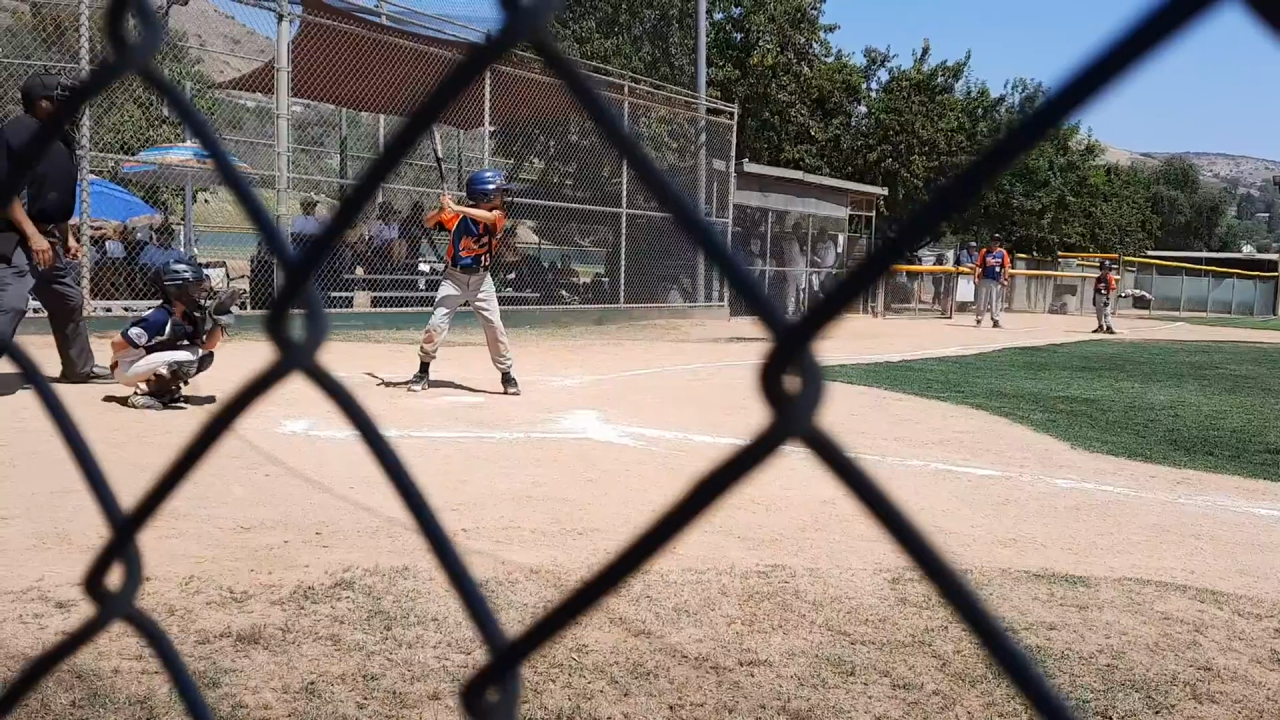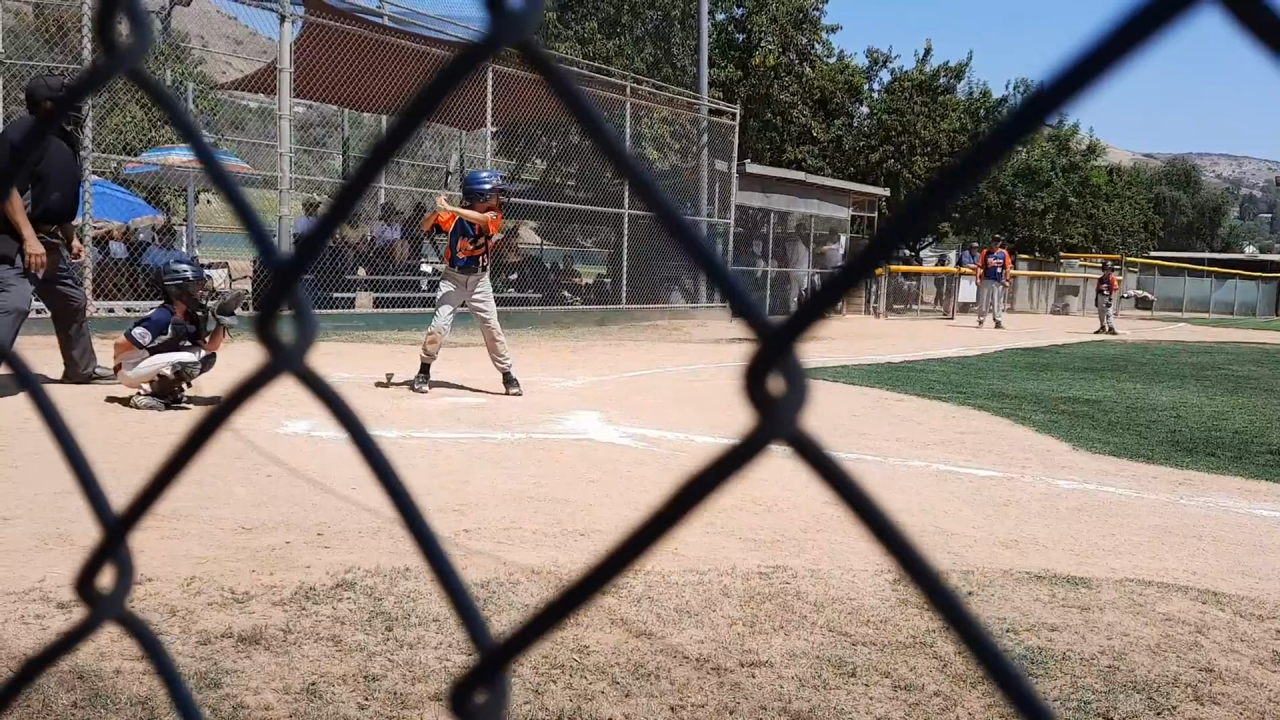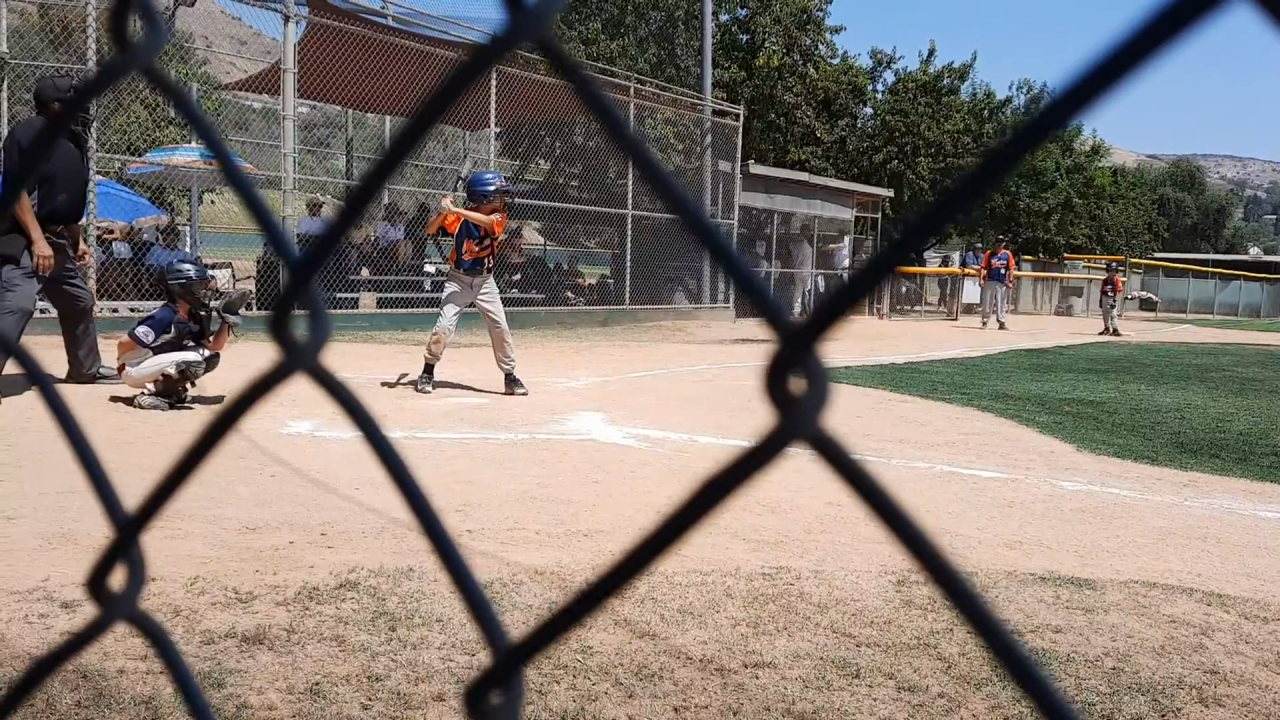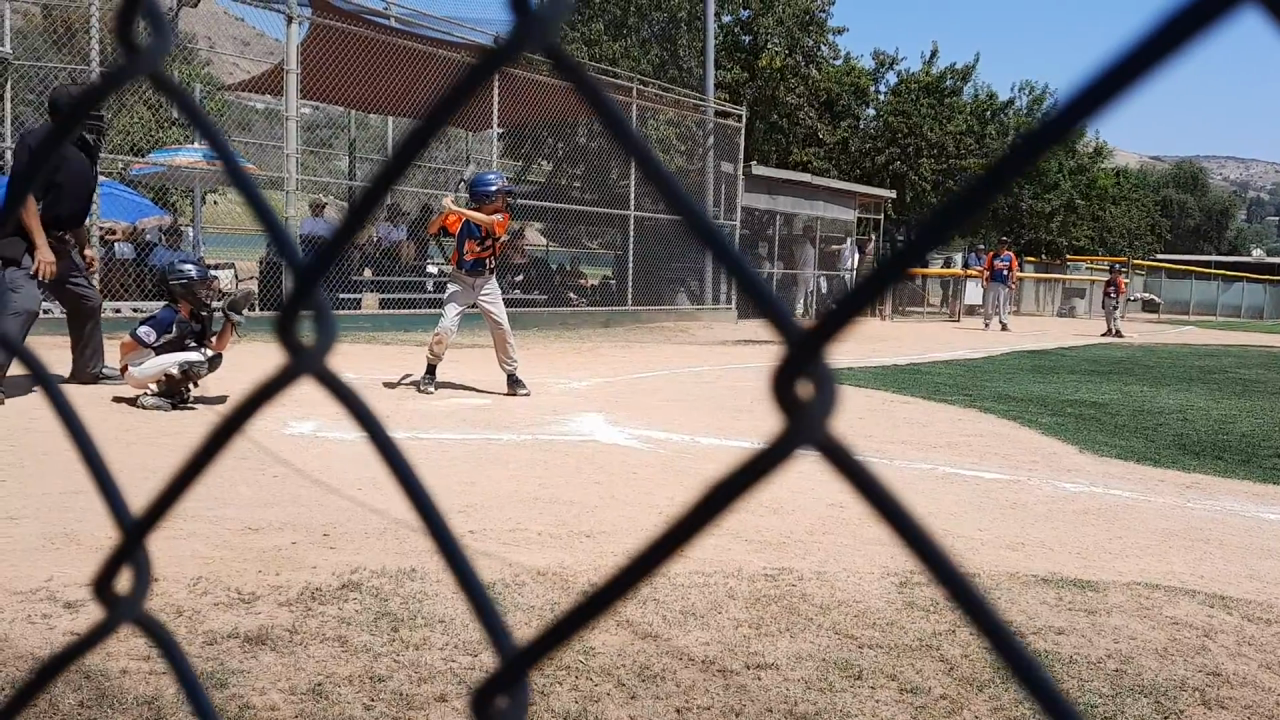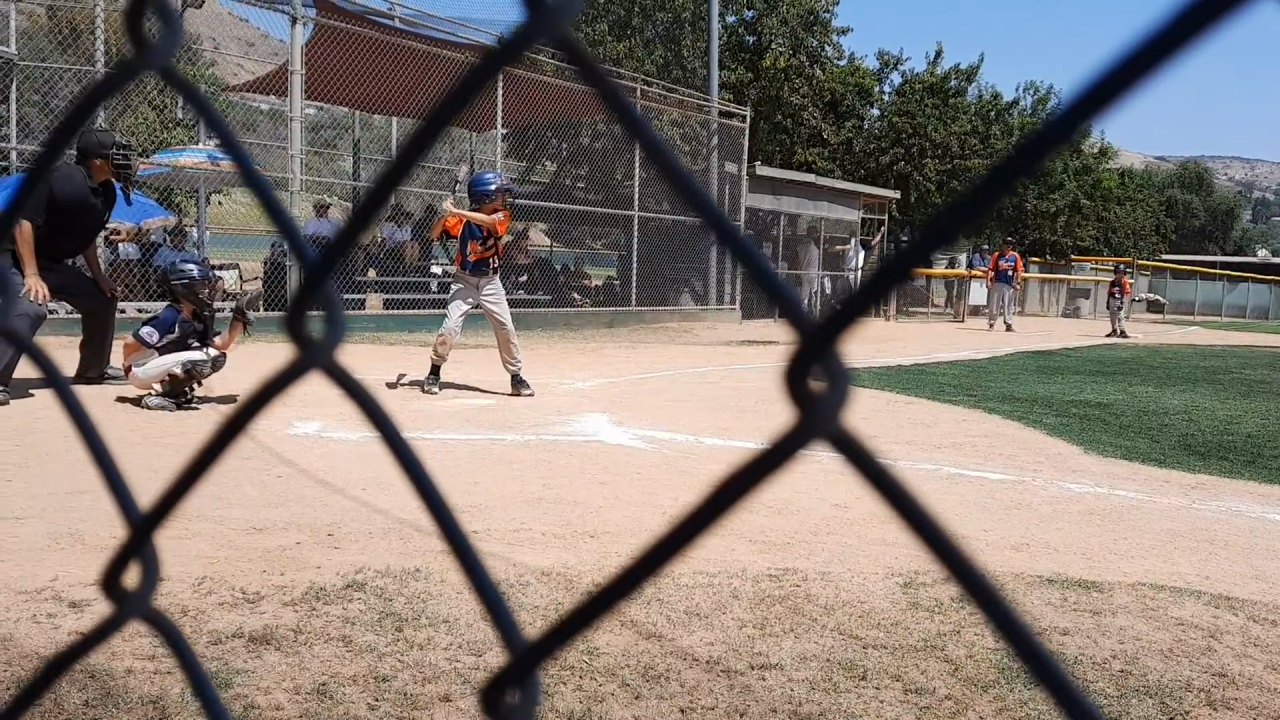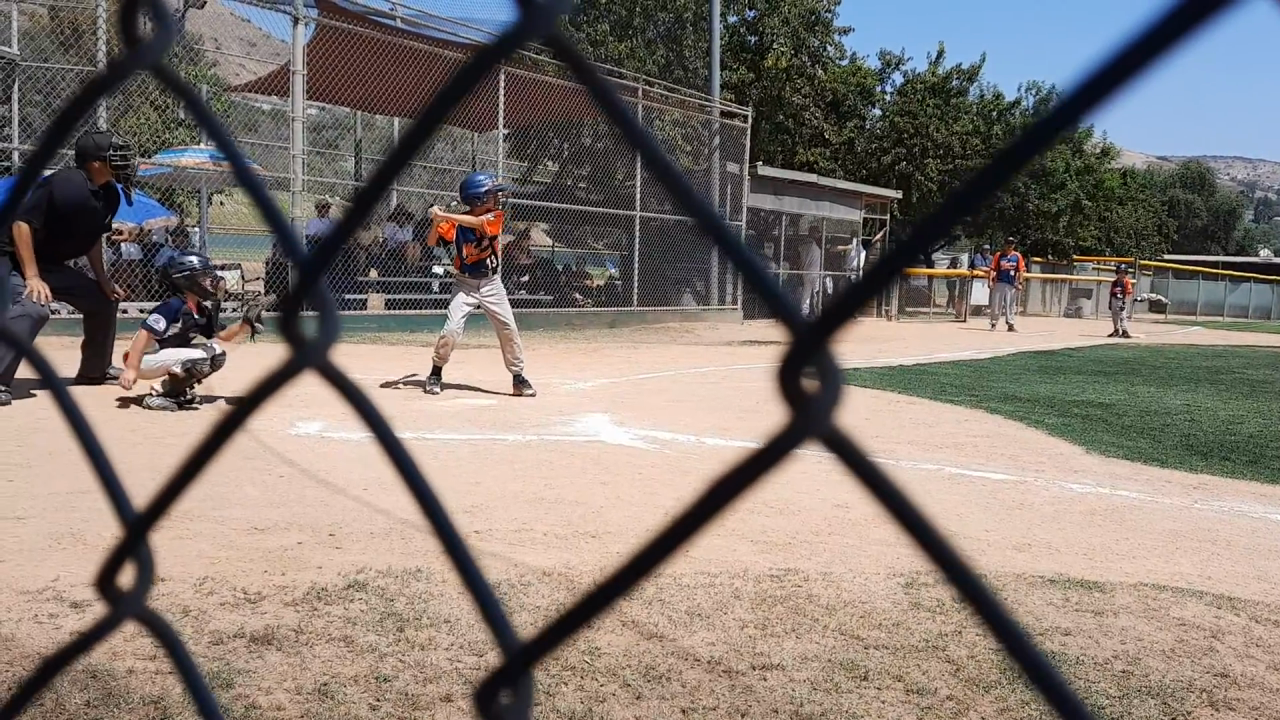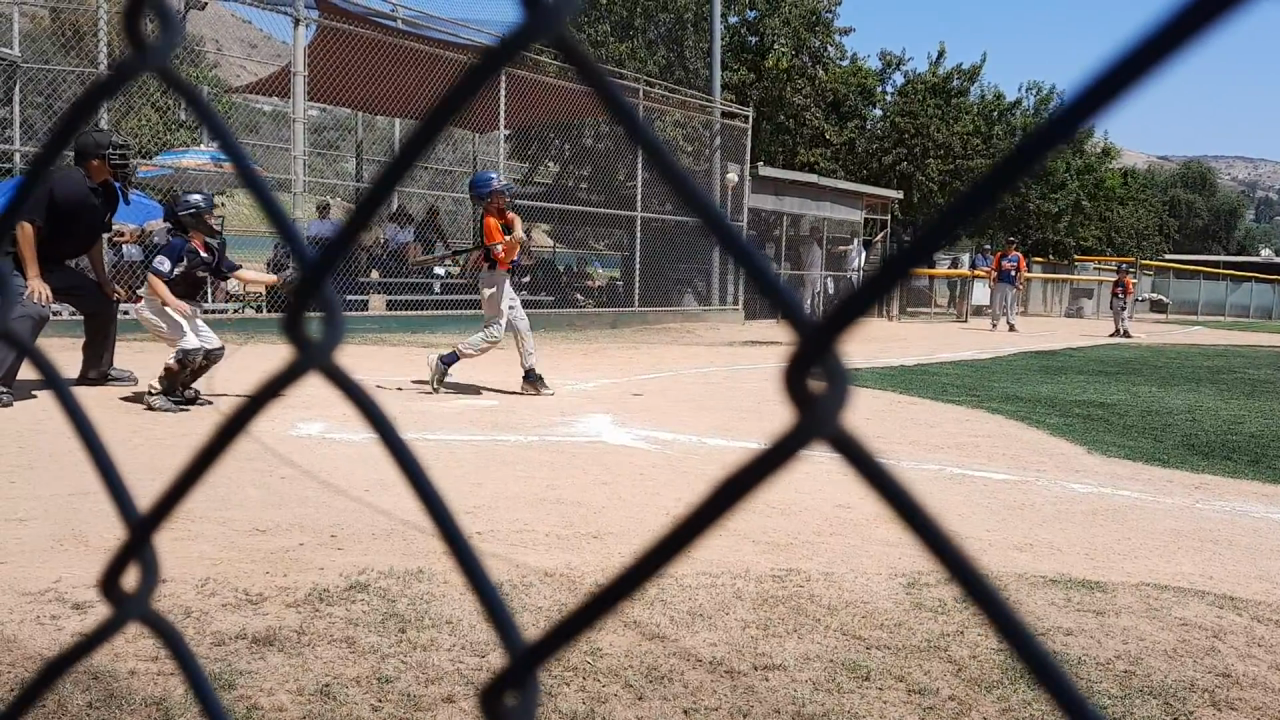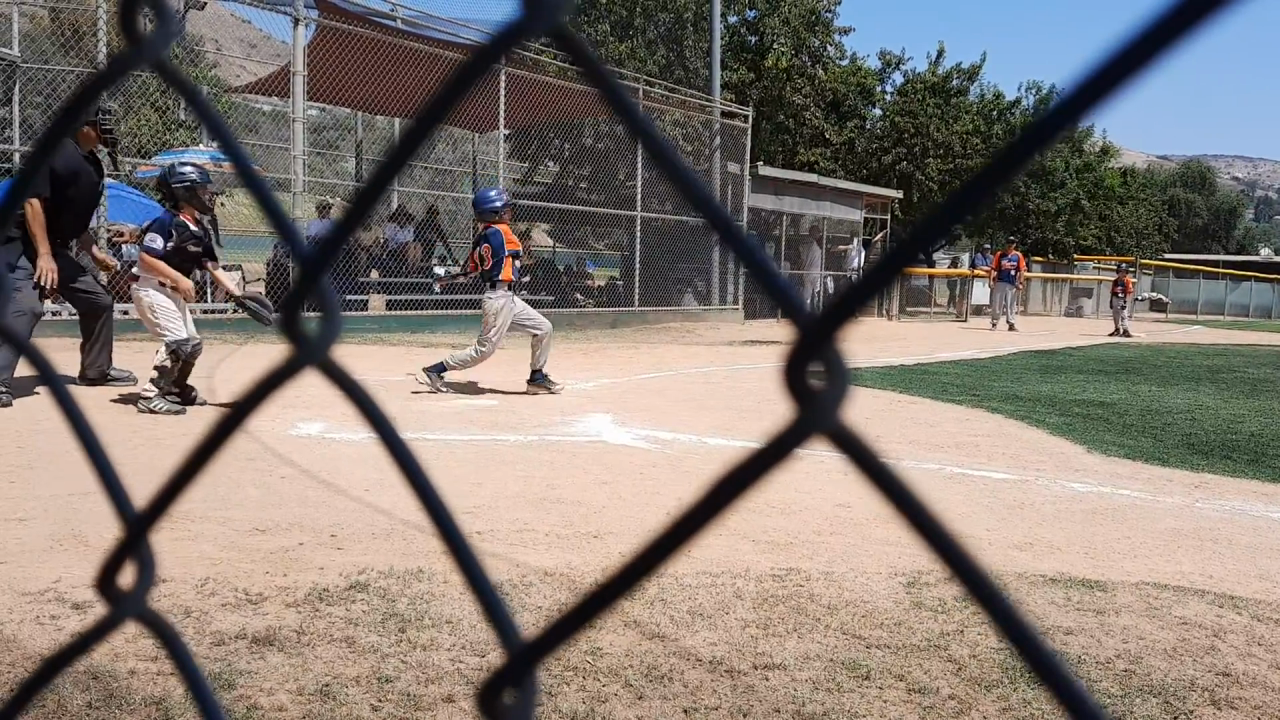
dt=0.4s
person 1, frame 1
left shoulder: (57, 137)
left wrist: (67, 237)
right wrist: (33, 236)
left hip: (48, 239)
left knee: (70, 301)
left ankle: (79, 367)
person 1, frame 2
left shoulder: (62, 138)
left wrist: (71, 238)
right wrist: (29, 239)
left hip: (52, 242)
left knee: (73, 302)
left ankle: (82, 368)
person 1, frame 3
left shoulder: (72, 138)
right shoulder: (29, 133)
left wrist: (77, 240)
right wrist: (37, 240)
left hip: (58, 243)
left knee: (80, 302)
left ankle: (86, 369)
person 1, frame 4
left shoulder: (86, 147)
right shoulder: (41, 140)
left wrist: (84, 247)
right wrist: (41, 247)
left hip: (58, 244)
left knee: (88, 299)
left ankle: (87, 369)
person 1, frame 5
left shoulder: (107, 192)
right shoulder: (63, 180)
right elbow: (23, 221)
left wrist: (99, 276)
right wrist: (31, 274)
left hip: (53, 262)
left knee: (102, 299)
right knee: (30, 306)
left ankle: (93, 369)
person 1, frame 6
left shoulder: (110, 195)
right shoulder: (63, 184)
left elbow: (93, 237)
left wrist: (102, 279)
right wrist: (32, 277)
left hip: (54, 264)
left knee: (104, 300)
right knee: (33, 308)
left ankle: (94, 370)
person 1, frame 7
left shoulder: (109, 194)
right shoulder: (60, 182)
left elbow: (93, 238)
right elbow: (25, 225)
left wrist: (103, 280)
right wrist: (33, 277)
left hip: (55, 264)
left knee: (103, 301)
right knee: (33, 309)
left ankle: (97, 370)
person 1, frame 8
left shoulder: (93, 163)
right shoulder: (56, 153)
right elbow: (32, 201)
left wrist: (95, 252)
right wrist: (42, 254)
left hip: (57, 250)
left knee: (98, 299)
right knee: (25, 305)
left ankle: (97, 370)
person 2, frame 1
left shoulder: (499, 215)
right shoulder: (457, 215)
left elbow: (488, 217)
right elbow: (428, 223)
left wrist: (456, 208)
right wrist: (442, 209)
left hip: (481, 280)
right hip: (454, 277)
left knee: (495, 327)
right knee: (437, 324)
left ankle: (507, 376)
right ankle: (423, 372)
person 2, frame 2
left shoulder: (495, 216)
right shoulder: (454, 215)
left elbow: (480, 219)
right elbow: (425, 227)
left wrist: (449, 209)
right wrist: (437, 210)
left hip: (480, 280)
right hip: (452, 278)
left knee: (492, 327)
right knee: (439, 325)
left ankle: (507, 376)
right ankle: (423, 372)
person 2, frame 3
left shoulder: (499, 217)
right shoulder: (459, 217)
left elbow: (486, 221)
right elbow: (430, 230)
left wrist: (455, 210)
right wrist: (444, 212)
left hip: (485, 281)
right hip: (458, 279)
left knee: (500, 328)
right knee: (444, 326)
left ankle: (510, 376)
right ankle: (427, 372)
person 2, frame 4
left shoulder: (502, 218)
right shoulder: (461, 217)
left elbow: (487, 221)
right elbow: (431, 229)
left wrist: (455, 209)
right wrist: (445, 211)
left hip: (487, 282)
right hip: (460, 280)
left knee: (502, 328)
right knee: (445, 327)
left ankle: (512, 377)
right ankle: (430, 373)
person 2, frame 5
left shoulder: (502, 216)
right shoulder: (462, 219)
left elbow: (488, 221)
right elbow: (434, 234)
left wrist: (456, 212)
right wrist: (446, 214)
left hip: (491, 282)
right hip: (464, 281)
left knee: (506, 329)
right knee: (450, 327)
left ankle: (516, 378)
right ankle: (434, 374)
person 2, frame 6
left shoulder: (496, 216)
right shoulder: (457, 221)
left elbow: (476, 222)
right elbow: (431, 242)
left wrist: (444, 216)
right wrist: (436, 220)
left hip: (491, 283)
right hip: (464, 284)
left knee: (509, 329)
right knee: (451, 330)
left ankle: (519, 379)
right ankle: (435, 375)
person 2, frame 7
left shoulder: (502, 211)
right shoulder: (490, 221)
left elbow: (514, 219)
right elbow: (500, 258)
left wrist: (514, 236)
left hip: (500, 280)
right hip: (494, 281)
left knee: (521, 325)
right knee: (493, 332)
left ankle: (530, 376)
right ankle: (443, 363)
person 2, frame 8
left shoulder: (480, 237)
right shoulder: (502, 230)
left elbow: (472, 270)
right elbow: (516, 250)
left hip: (507, 297)
right hip: (498, 299)
left knee: (543, 328)
right knee: (483, 349)
left ankle: (537, 377)
right ankle: (433, 372)
person 3, frame 1
left shoulder: (189, 317)
right shoulder: (159, 318)
left elbow: (207, 345)
right elbow: (117, 343)
right wrist: (127, 358)
left hip: (151, 362)
right hip: (127, 369)
left knee: (203, 355)
right knee: (185, 361)
left ankle: (160, 390)
right ankle: (143, 393)
person 3, frame 2
left shoulder: (190, 317)
right shoulder: (161, 318)
left elbow: (210, 346)
right elbow: (121, 343)
right wrist: (121, 364)
left hip: (154, 365)
right hip: (130, 370)
left knee: (206, 356)
right knee: (189, 363)
left ankle: (164, 390)
right ankle: (145, 394)
person 3, frame 3
left shoulder: (193, 317)
right shoulder: (165, 317)
left elbow: (214, 346)
right elbow: (124, 343)
left wrist: (227, 319)
right wrist: (124, 363)
left hip: (156, 364)
right hip: (135, 370)
left knee: (209, 356)
right knee: (193, 361)
left ankle: (168, 390)
right ankle: (149, 393)
person 3, frame 4
left shoulder: (196, 317)
right shoulder: (166, 317)
left elbow: (217, 346)
right elbow: (127, 343)
left wrist: (230, 318)
right wrist: (126, 365)
left hip: (160, 365)
right hip: (137, 371)
left knee: (212, 357)
right knee: (195, 362)
left ankle: (171, 390)
right ankle: (152, 394)
person 3, frame 5
left shoulder: (199, 317)
right shoulder: (169, 317)
left elbow: (221, 344)
right elbow: (130, 344)
left wrist: (239, 318)
right wrist: (129, 367)
left hip: (163, 365)
right hip: (142, 371)
left knee: (216, 357)
right knee: (200, 361)
left ankle: (176, 391)
right ankle: (157, 395)
person 3, frame 6
left shoulder: (202, 310)
right shoulder: (174, 306)
left elbow: (224, 335)
right elbow: (144, 334)
left wrist: (247, 322)
right wrist: (130, 369)
left hip: (166, 353)
right hip: (146, 359)
left knee: (216, 355)
right knee: (199, 360)
left ankle: (176, 390)
right ankle: (157, 395)
person 3, frame 7
left shoulder: (212, 251)
right shoulder: (177, 246)
left elbow: (239, 273)
right elbow: (153, 278)
left wrist: (277, 279)
right wrist: (173, 302)
left hip: (183, 309)
right hip: (155, 306)
left knee: (214, 349)
right knee: (191, 349)
left ankle: (178, 389)
right ankle: (157, 392)
person 3, frame 8
left shoulder: (203, 227)
right shoulder: (167, 222)
left elbow: (211, 264)
right elbow: (147, 257)
left wrist: (234, 291)
right wrist: (180, 279)
left hip: (173, 291)
right hip: (152, 288)
left knee: (193, 344)
right knee: (178, 341)
left ankle: (177, 389)
right ankle: (151, 396)
